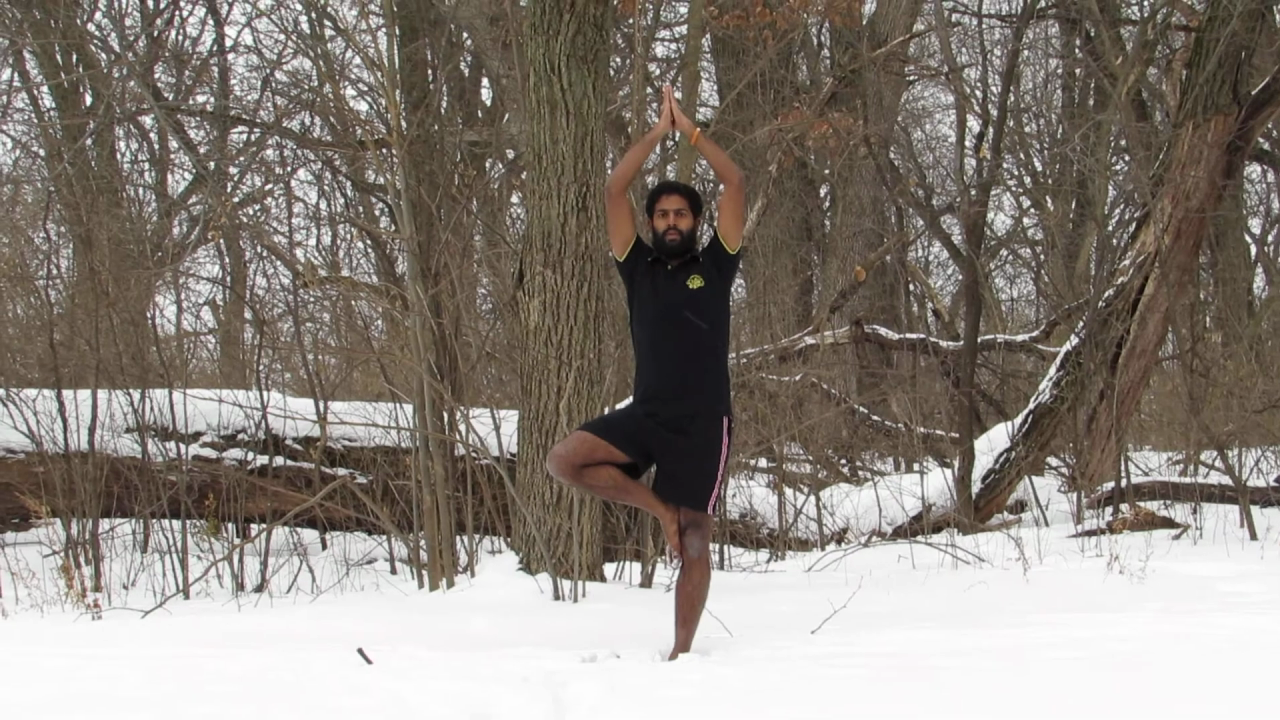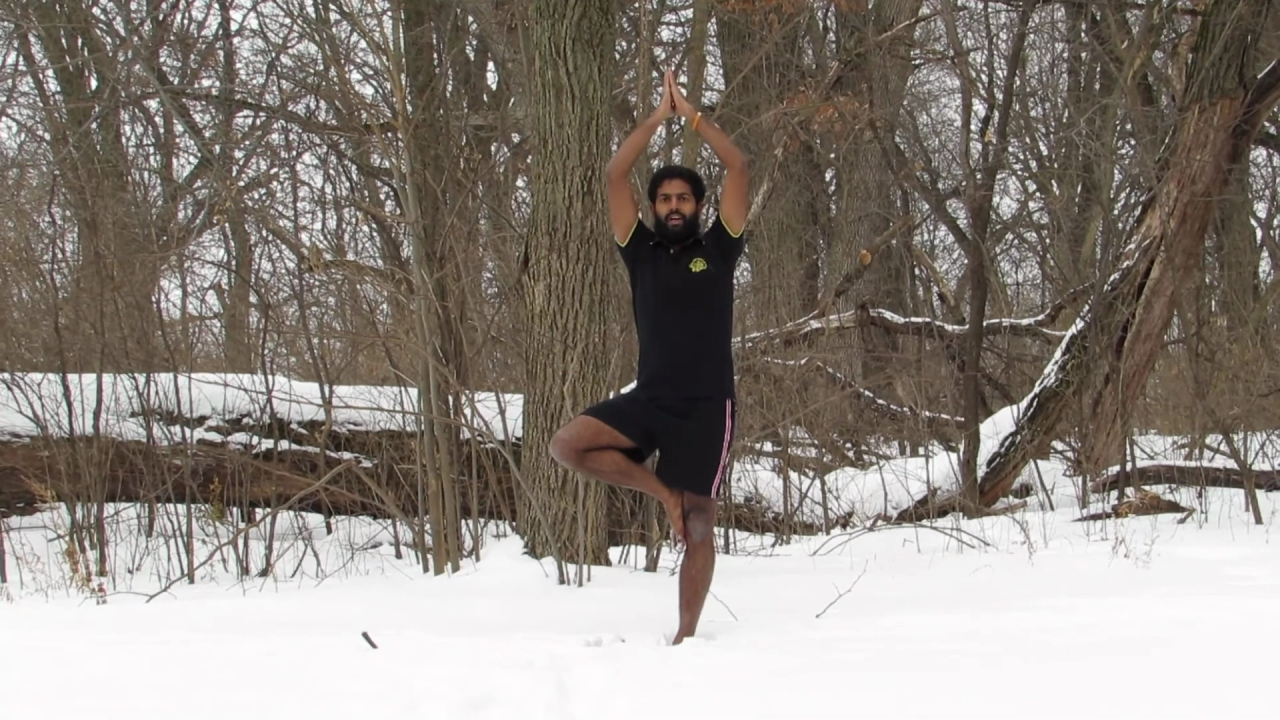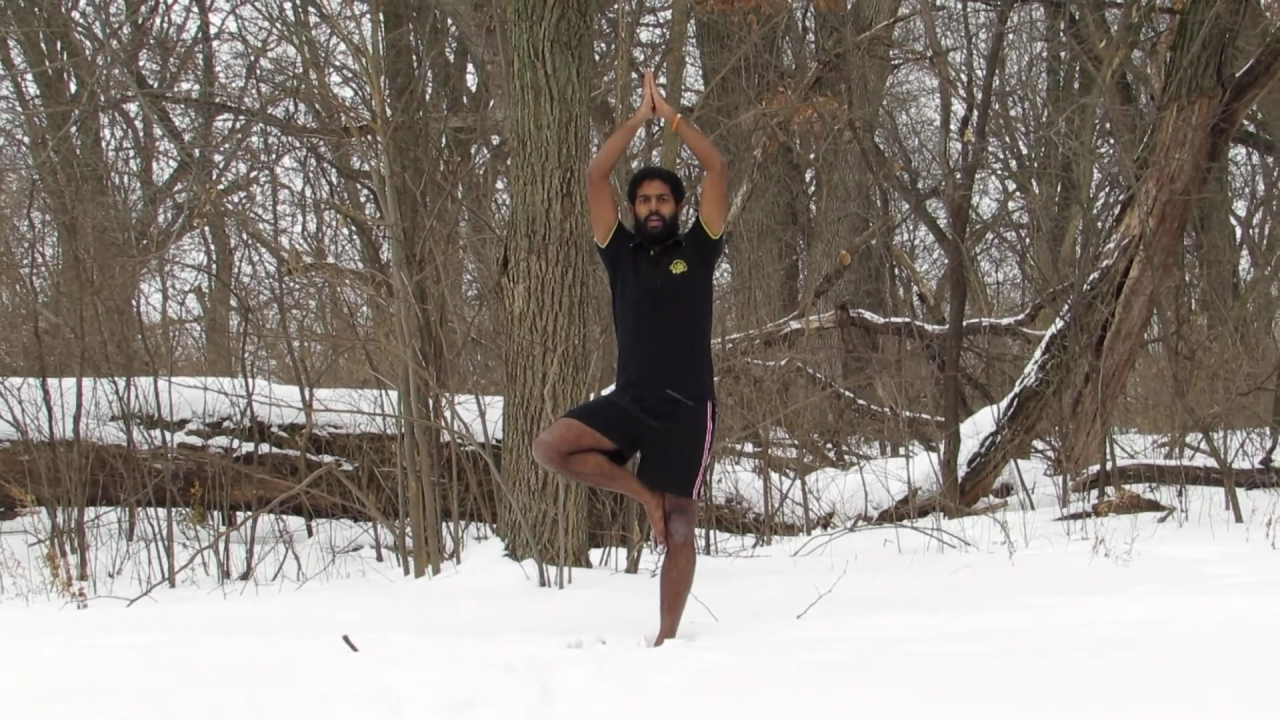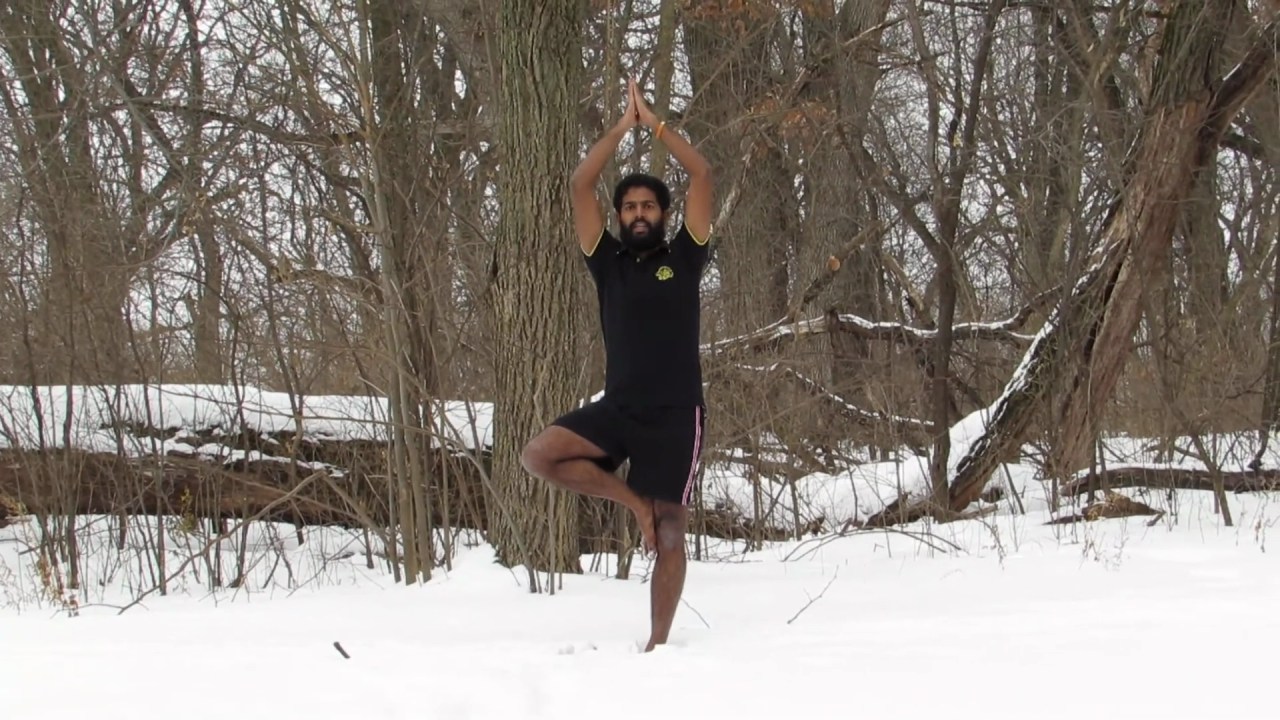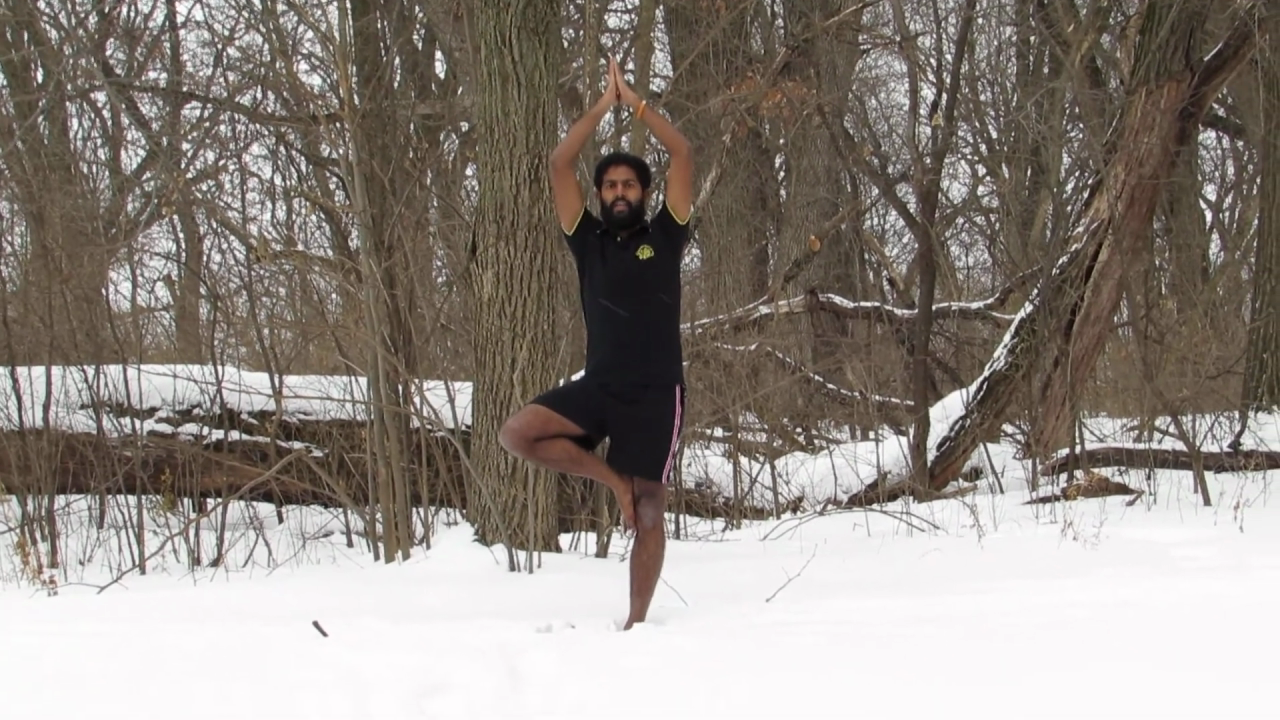
dt=1s
person 1, frame 1
left shoulder: (715, 267)
right shoulder: (638, 268)
left elbow: (735, 184)
right elbow: (614, 191)
left wrist: (689, 129)
right wrist: (656, 131)
left hip: (703, 421)
right hip: (645, 414)
left knee: (695, 542)
right knee: (563, 460)
left ankle: (682, 651)
right ankle: (660, 509)
person 1, frame 2
left shoulder: (718, 249)
right shoulder: (641, 251)
left elbow: (738, 169)
right elbow: (614, 175)
left wrist: (691, 113)
right wrist: (657, 115)
left hip: (707, 404)
right hip: (648, 398)
left knee: (698, 525)
right knee: (566, 444)
left ankle: (686, 636)
right ankle: (663, 492)
person 1, frame 3
left shoulder: (697, 251)
right shoulder: (621, 254)
left elbow: (717, 169)
right elbow: (595, 176)
left wrist: (671, 115)
right wrist: (637, 117)
left hip: (687, 406)
right hip: (628, 400)
left knee: (680, 526)
right knee: (548, 447)
left ankle: (667, 637)
right ankle: (644, 495)
person 1, frame 4
left shoulder: (683, 258)
right shoulder: (607, 262)
left elbow: (702, 176)
right elbow: (580, 185)
left wrist: (654, 122)
right wrist: (621, 125)
left hip: (675, 412)
right hip: (617, 406)
left knee: (670, 530)
right knee: (538, 455)
left ankle: (658, 642)
right ankle: (634, 501)
person 1, frame 5
left shoulder: (664, 237)
right shoulder: (587, 240)
left elbow: (683, 155)
right elbow: (559, 164)
left wrist: (635, 101)
right wrist: (602, 105)
left hip: (655, 390)
right hip: (597, 385)
left knee: (649, 508)
right knee: (516, 434)
left ankle: (637, 621)
right ankle: (613, 479)
